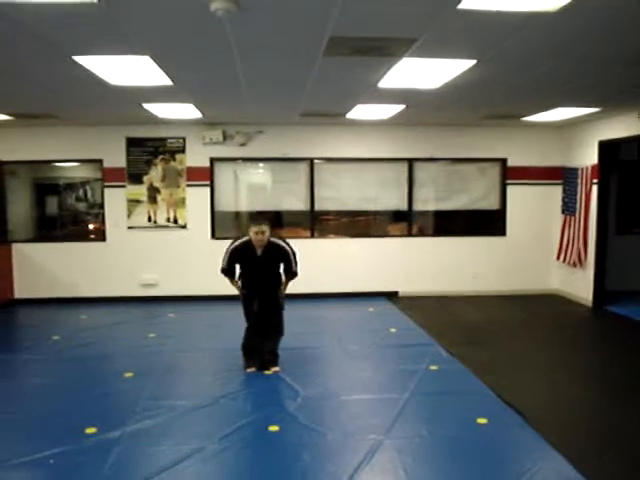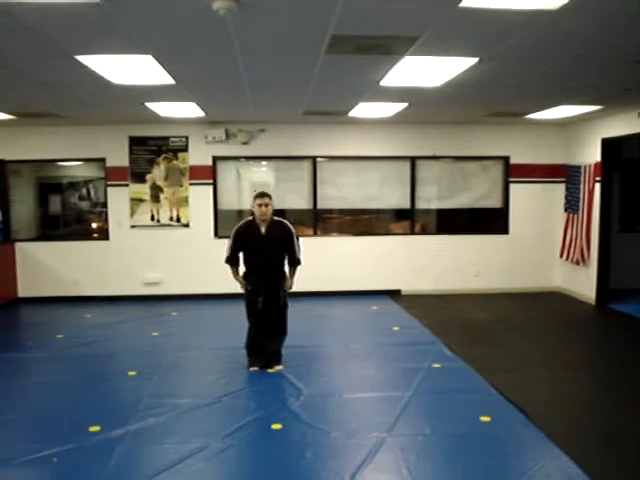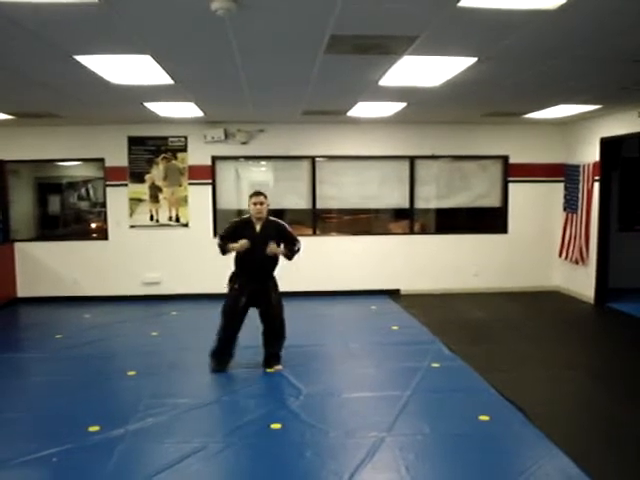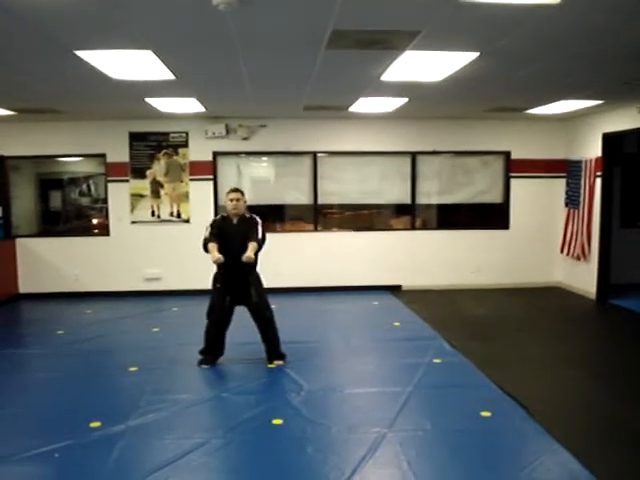
dt=1s
person 1, frame 1
left shoulder: (281, 247)
right shoulder: (238, 247)
left elbow: (292, 269)
right elbow: (226, 267)
left wrist: (284, 287)
right wrist: (236, 285)
left hip: (272, 291)
right hip: (250, 291)
left knee: (274, 325)
right knee: (253, 325)
left ankle: (270, 361)
right ankle: (251, 361)
person 1, frame 2
left shoulder: (284, 228)
right shoulder: (243, 229)
left elbow: (294, 255)
right elbow: (232, 254)
left wrist: (290, 278)
right wrist: (237, 277)
left hip: (277, 283)
right hip: (253, 284)
left knee: (278, 323)
right knee: (255, 323)
left ankle: (273, 359)
right ankle: (254, 360)
person 1, frame 3
left shoulder: (278, 226)
right shoulder: (238, 225)
left elbow: (295, 245)
right elbow: (222, 241)
left wrist: (283, 250)
right wrist: (233, 246)
left hip: (266, 281)
right hip: (241, 281)
left knee: (274, 321)
right knee: (230, 320)
left ankle: (272, 360)
right ankle: (220, 358)
person 1, frame 4
left shoulder: (253, 221)
right shoulder: (218, 222)
left elbow: (257, 239)
right elbow: (210, 239)
left wrist: (251, 252)
right wrist: (214, 252)
left hip: (249, 277)
right hip: (224, 277)
left knee: (263, 315)
right knee: (216, 317)
left ankle: (275, 354)
right ankle: (210, 355)
